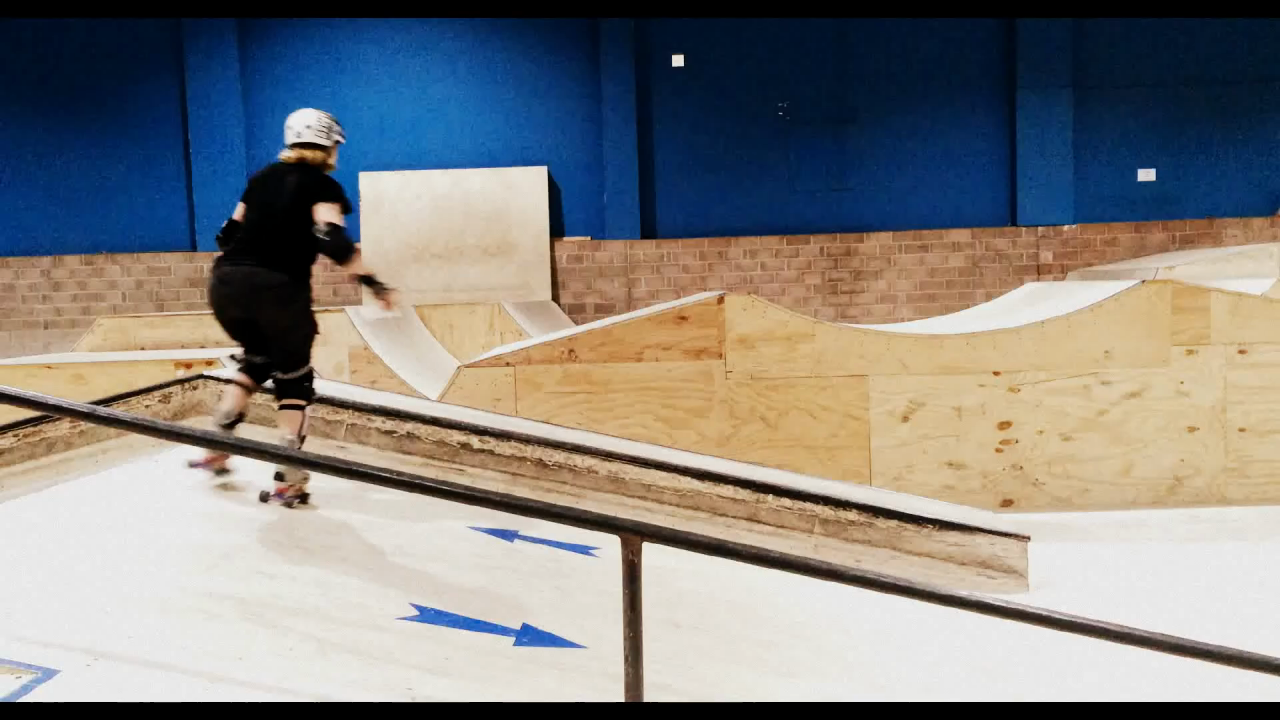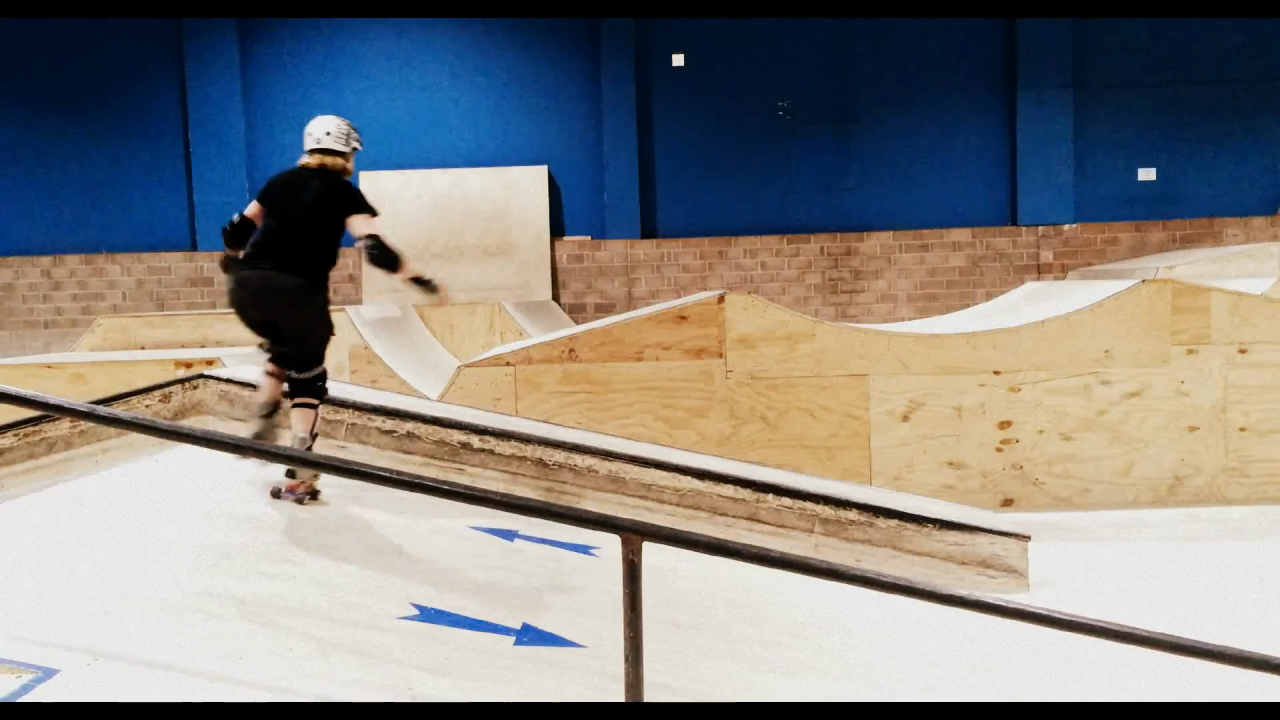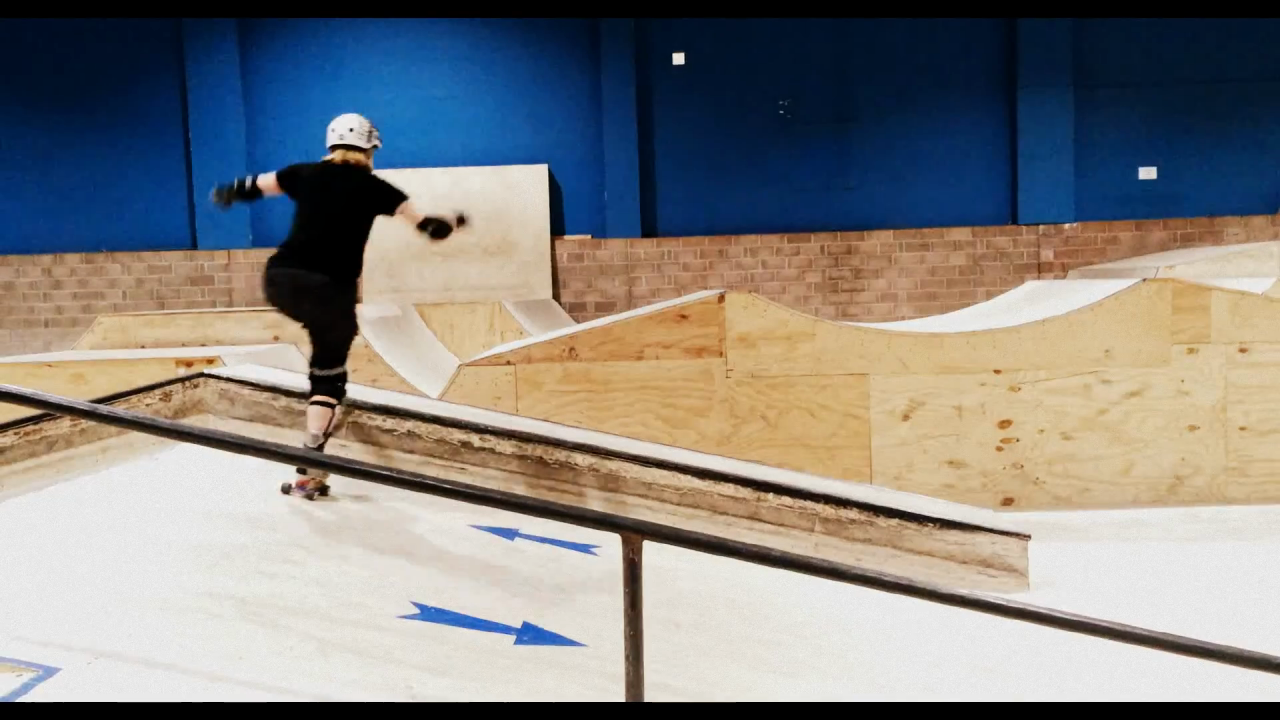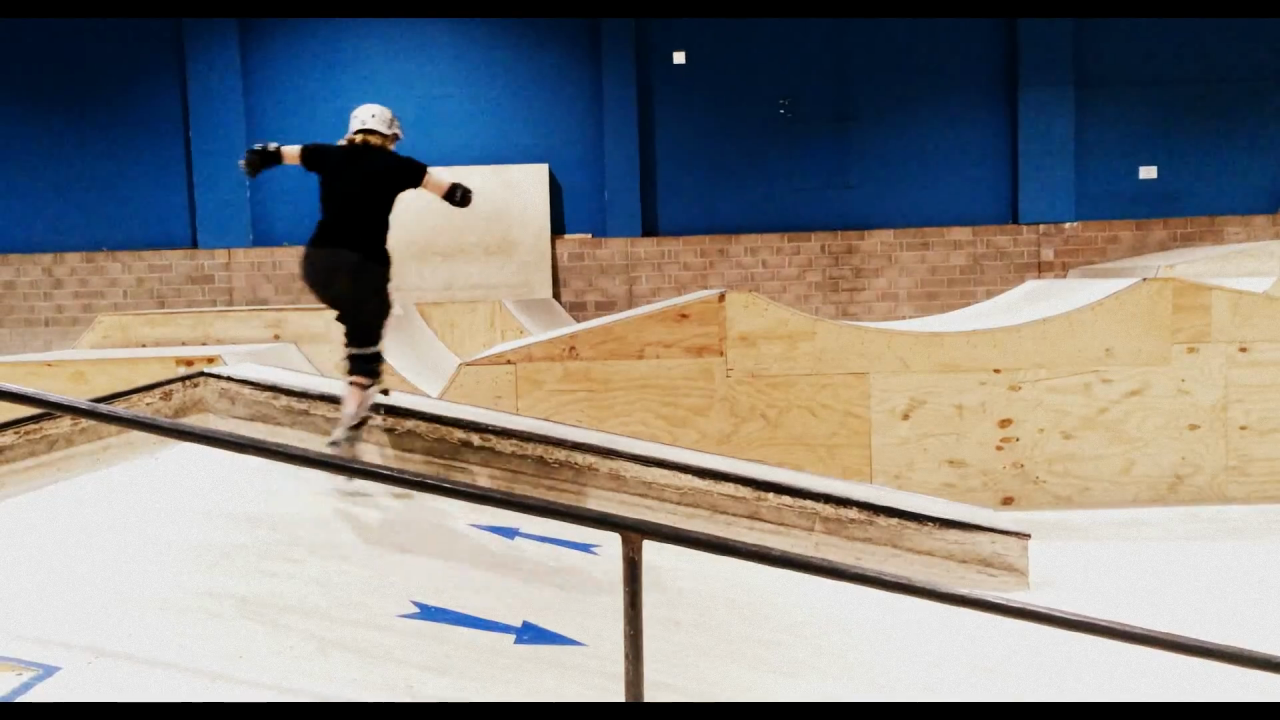
dt=0.1s
person 1, frame 1
left shoulder: (263, 176)
right shoulder: (323, 185)
left elbow: (230, 232)
right elbow: (330, 236)
right wrist: (368, 277)
left hip: (227, 282)
right hip: (281, 290)
left knee: (255, 363)
right knee: (293, 383)
left ankle: (217, 447)
right ankle: (288, 479)
person 1, frame 2
left shoulder: (283, 181)
right shoulder: (344, 193)
left elbow: (240, 225)
right elbow: (375, 248)
left wrist: (231, 255)
right wrist: (416, 278)
left hip: (247, 286)
right hip: (296, 292)
left knee: (284, 350)
right knee: (307, 381)
left ankle: (264, 425)
person 1, frame 3
left shoulder: (307, 173)
right shoulder: (373, 187)
left elbow: (254, 187)
right elbow: (430, 226)
left wrist: (227, 194)
right wrist: (454, 222)
left hip: (281, 280)
right hip: (329, 289)
left knee: (328, 342)
right knee: (328, 375)
left ankle: (327, 422)
right ankle: (308, 472)
person 1, frame 4
left shoulder: (329, 155)
right shoulder: (395, 164)
left elbow: (271, 154)
right elbow: (451, 193)
left wrist: (251, 161)
right wrist: (464, 193)
left hip: (318, 263)
right hip: (361, 267)
left knee: (359, 332)
right knee: (365, 358)
left ankle: (360, 397)
